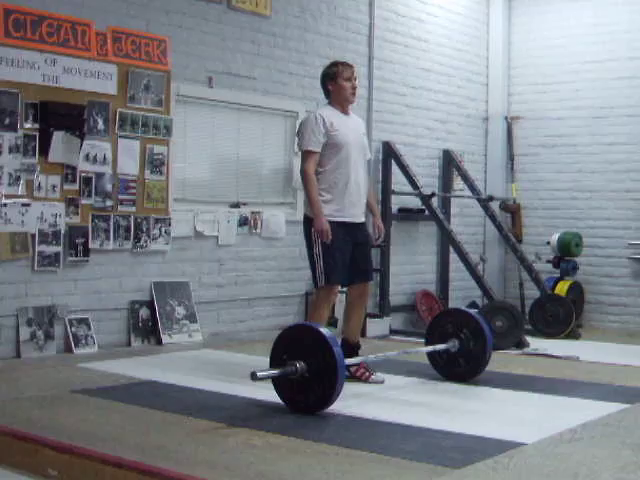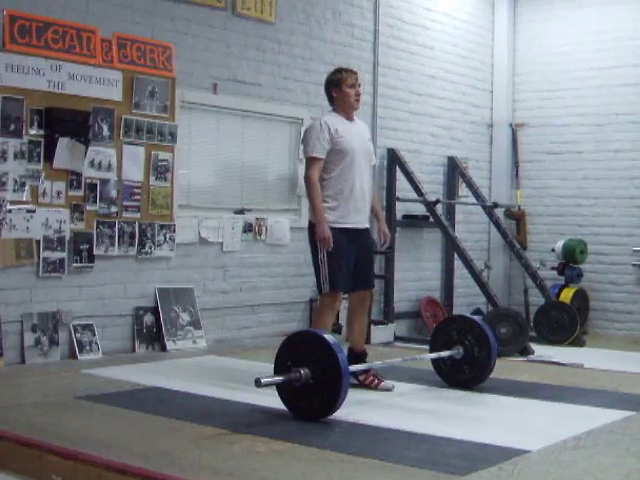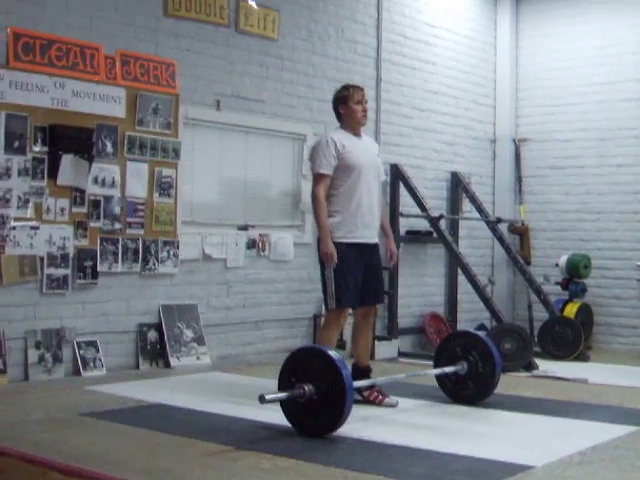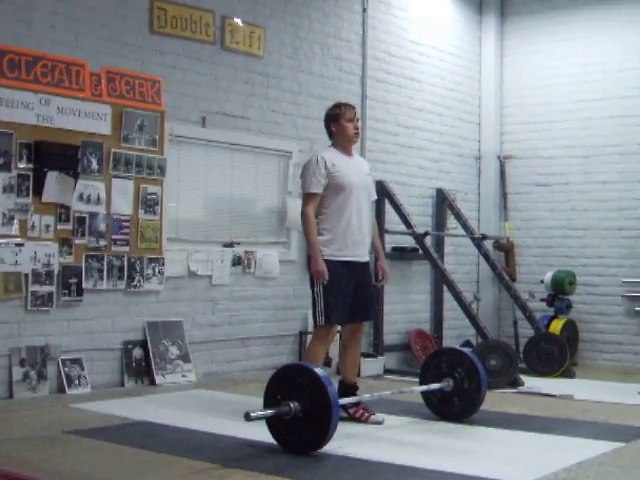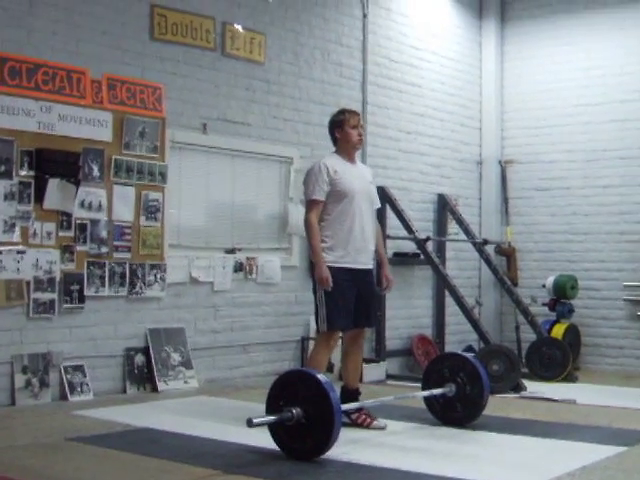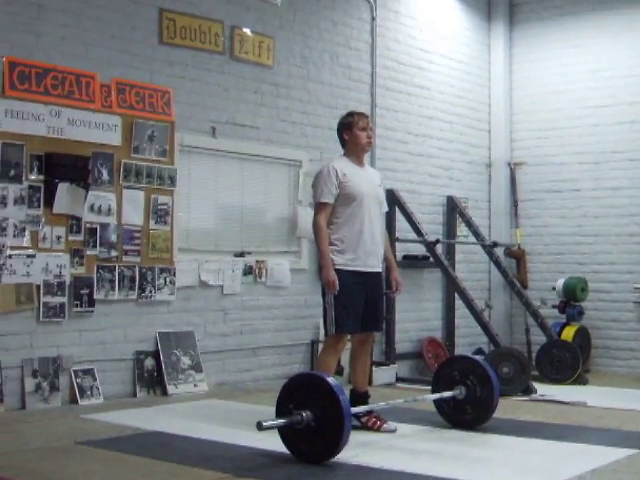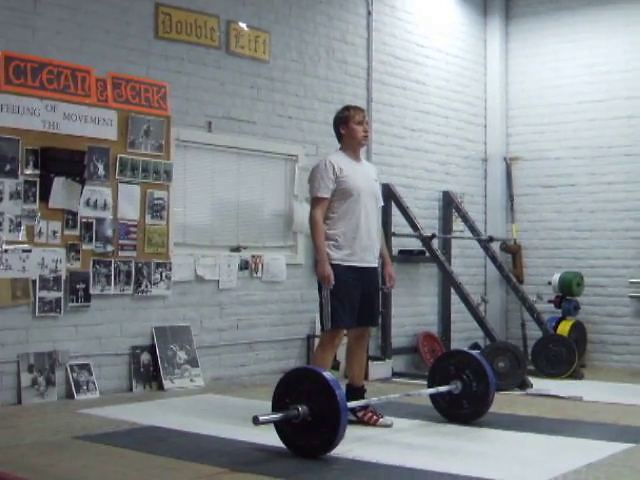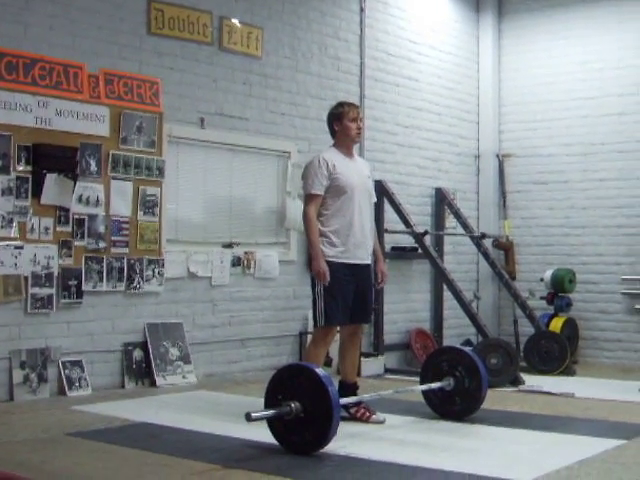
dt=0.2s
person 1, frame 1
left shoulder: (358, 123)
right shoulder: (319, 119)
right elbow: (308, 169)
left wrist: (375, 214)
right wrist: (318, 214)
left hip: (355, 220)
right hip: (328, 220)
left knee: (361, 287)
right knee: (327, 289)
left ankle: (349, 357)
person 1, frame 2
left shoulder: (363, 129)
right shoulder: (324, 125)
right elbow: (312, 175)
left wrist: (380, 219)
right wrist: (320, 221)
left hip: (360, 227)
right hip: (334, 227)
left knee: (362, 295)
right knee: (332, 296)
left ankle: (357, 365)
person 1, frame 3
left shoulder: (371, 145)
right shoulder: (331, 142)
right elbow: (319, 192)
left wrist: (389, 236)
right wrist: (325, 237)
left hip: (368, 242)
right hip: (342, 242)
left knee: (368, 310)
right knee: (338, 311)
left ankle: (361, 380)
person 1, frame 4
left shoulder: (362, 165)
right shoulder: (322, 161)
right elbow: (308, 211)
left wrist: (380, 256)
right wrist: (315, 256)
left hip: (359, 260)
right hip: (332, 259)
left knee: (355, 328)
right knee: (326, 328)
left ankle: (347, 397)
person 1, frame 5
left shoulder: (366, 172)
right shoulder: (325, 167)
right elbow: (311, 218)
left wrist: (384, 264)
right wrist: (319, 263)
left hip: (363, 267)
right hip: (335, 267)
left knee: (356, 334)
right knee: (329, 334)
left ankle: (350, 403)
person 1, frame 6
left shoulder: (374, 175)
right shoulder: (333, 170)
right elbow: (320, 220)
left wrist: (392, 266)
right wrist: (327, 266)
left hip: (372, 270)
right hip: (344, 269)
left knee: (365, 337)
right knee: (337, 338)
left ankle: (359, 406)
person 1, frame 7
left shoulder: (370, 170)
right shoulder: (330, 165)
right elbow: (316, 215)
left wrist: (386, 260)
right wrist: (322, 260)
left hip: (368, 265)
right hip: (340, 265)
left knee: (361, 332)
right knee: (333, 333)
left ankle: (355, 401)
person 1, frame 8
left shoulder: (363, 166)
right shoulder: (324, 161)
right elbow: (310, 211)
left wrist: (379, 257)
right wrist: (317, 257)
left hip: (361, 262)
right hip: (334, 261)
left knee: (354, 329)
right knee: (326, 329)
left ankle: (348, 397)
